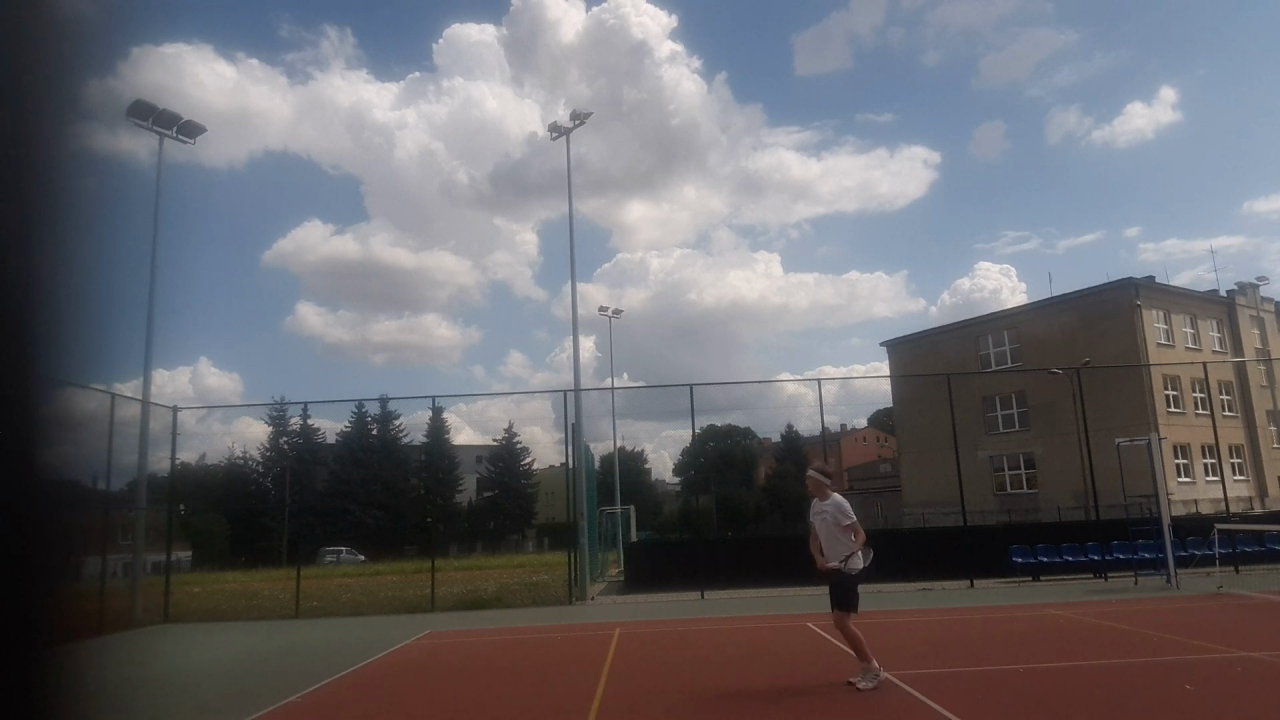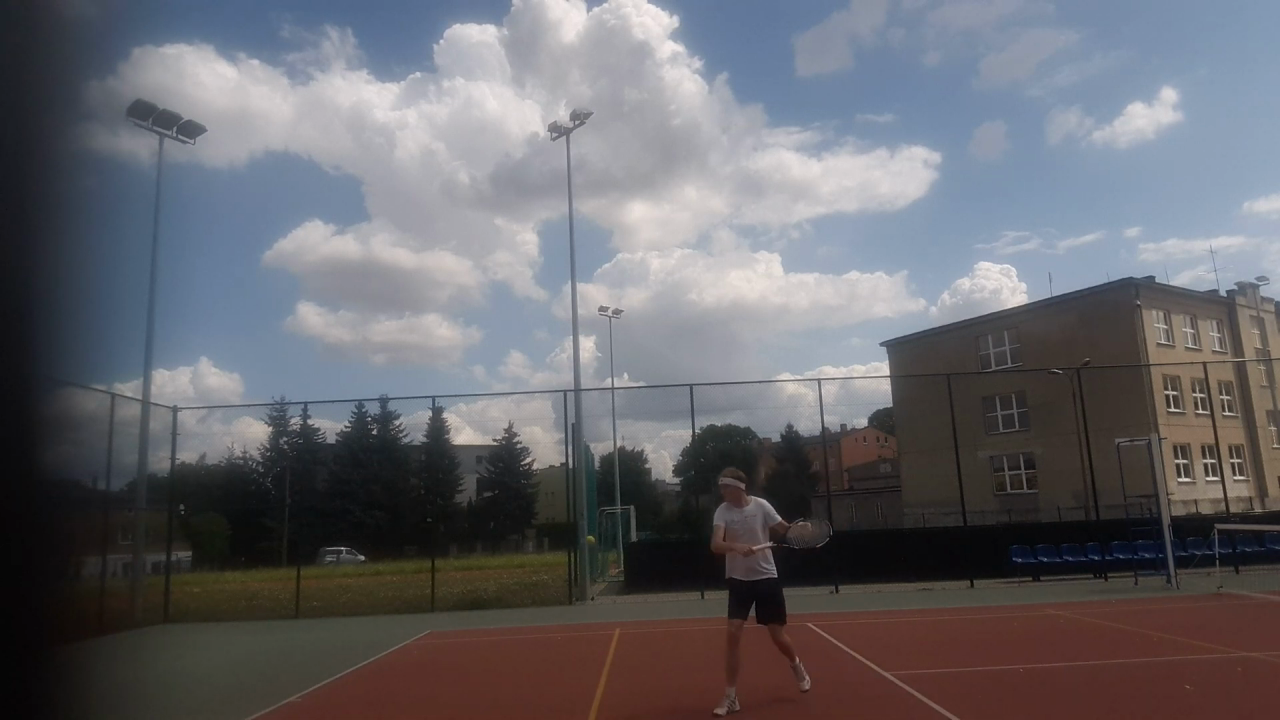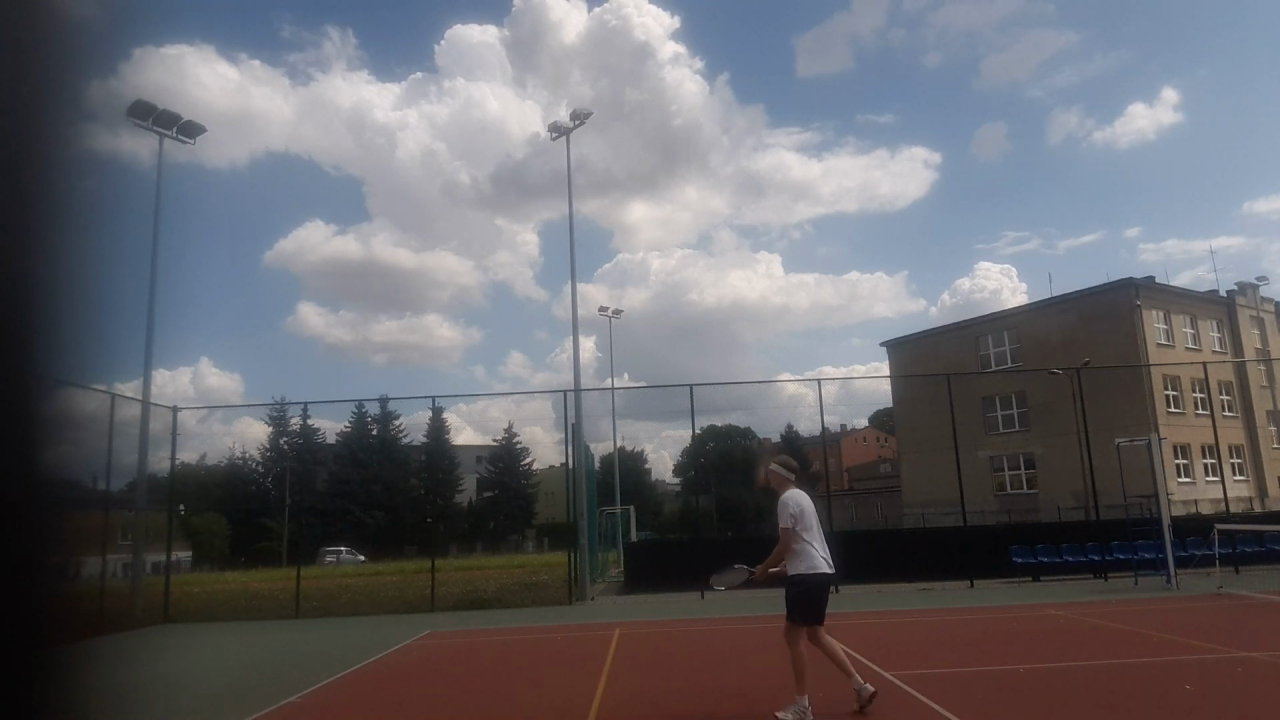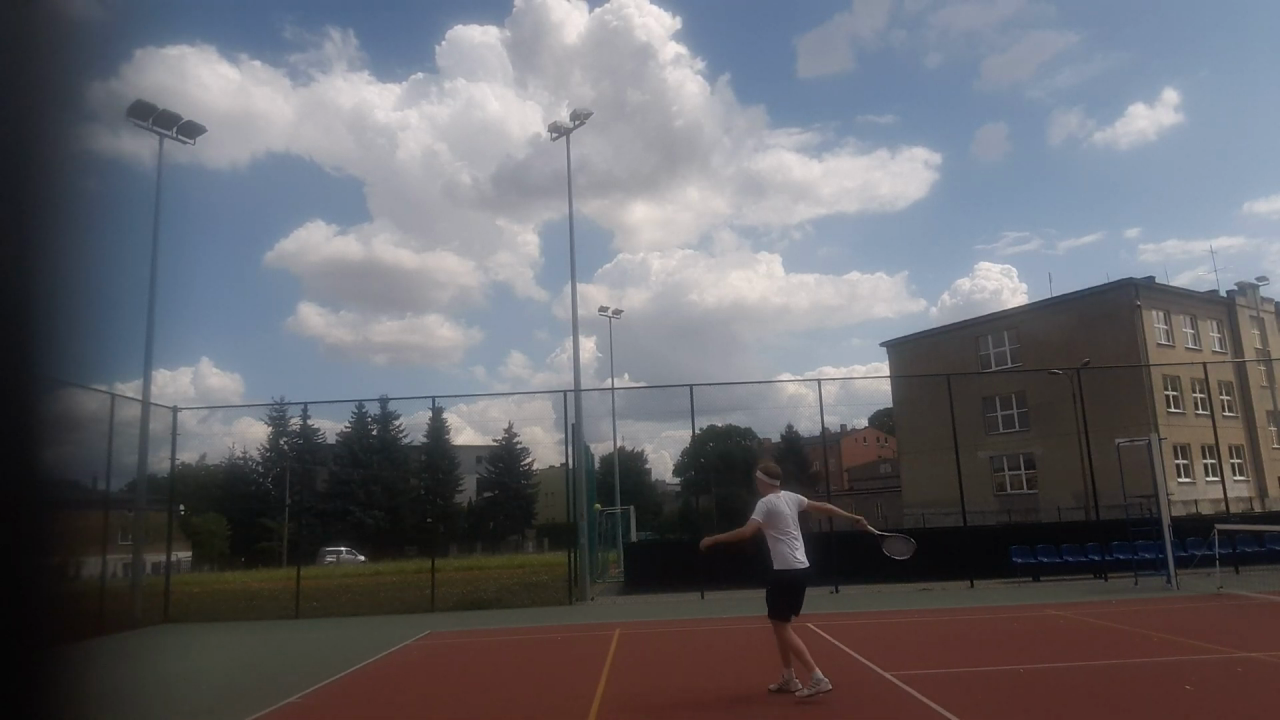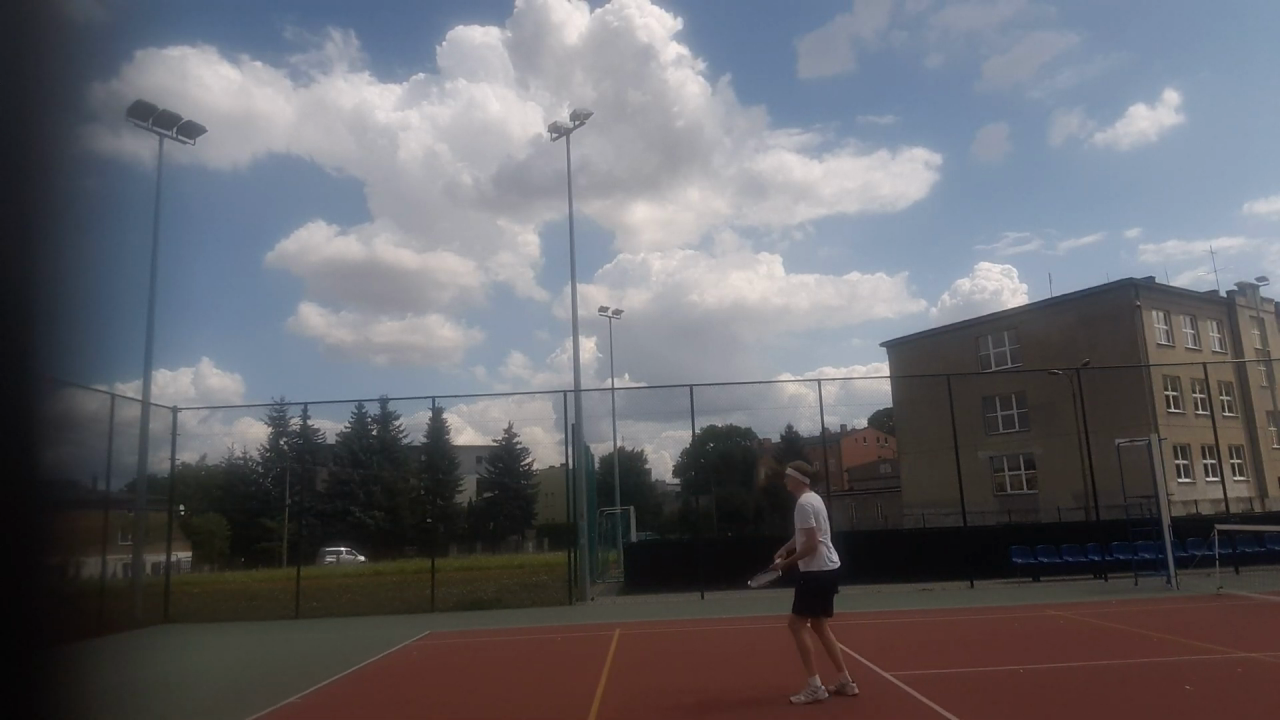
dt=1s
person 1, frame 1
left shoulder: (839, 503)
right shoulder: (815, 505)
left elbow: (860, 534)
right elbow: (814, 539)
left wrist: (853, 555)
right wrist: (819, 558)
left hip: (850, 568)
right hip: (834, 569)
left knee: (841, 622)
right knee: (842, 622)
left ankle: (873, 669)
right ankle: (868, 668)
person 1, frame 2
left shoulder: (761, 506)
right shoulder: (723, 512)
left elbow: (785, 530)
right elbow: (716, 545)
right wrist: (735, 548)
left hip: (767, 578)
right hip: (738, 581)
left knee: (779, 637)
right knee: (733, 634)
left ankle: (797, 665)
right ankle: (730, 696)
person 1, frame 3
left shoulder: (786, 500)
right shoulder: (800, 496)
left elbow: (784, 544)
left wrist: (764, 568)
right wrist: (782, 567)
left hip: (805, 574)
right hip: (821, 572)
left knee: (793, 637)
right knee: (816, 636)
right ankle: (860, 686)
person 1, frame 4
left shoulder: (766, 503)
right shoulder: (791, 497)
left elbow: (746, 532)
right elbow: (822, 507)
left wrist: (713, 539)
right wrist: (852, 517)
left hip: (786, 571)
right hip: (799, 568)
left knee: (781, 628)
right knee: (781, 625)
left ankle: (818, 679)
right ankle: (789, 678)
person 1, frame 5
left shoulder: (804, 504)
right shoulder: (811, 499)
left elbow: (811, 545)
left wrist: (787, 562)
right wrist: (786, 550)
left hip: (817, 572)
right hip: (830, 570)
left knee: (797, 625)
right knee: (819, 626)
left ankle: (815, 686)
right ankle: (846, 681)
